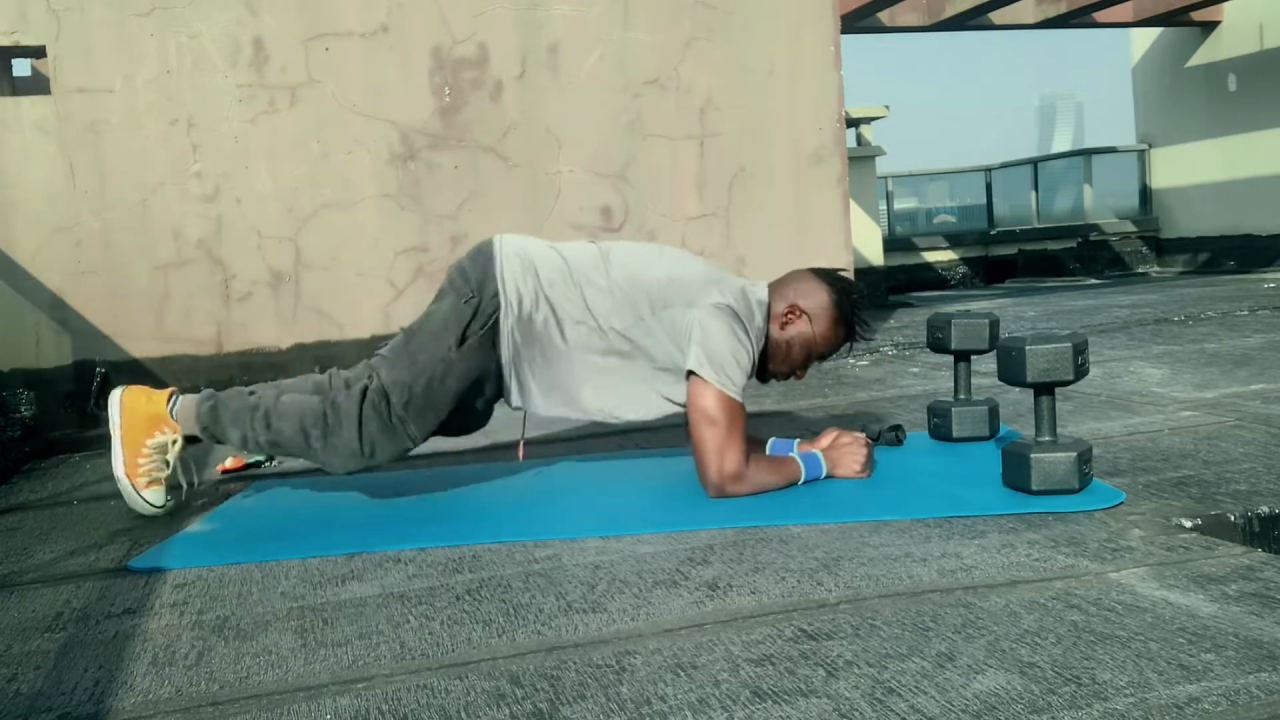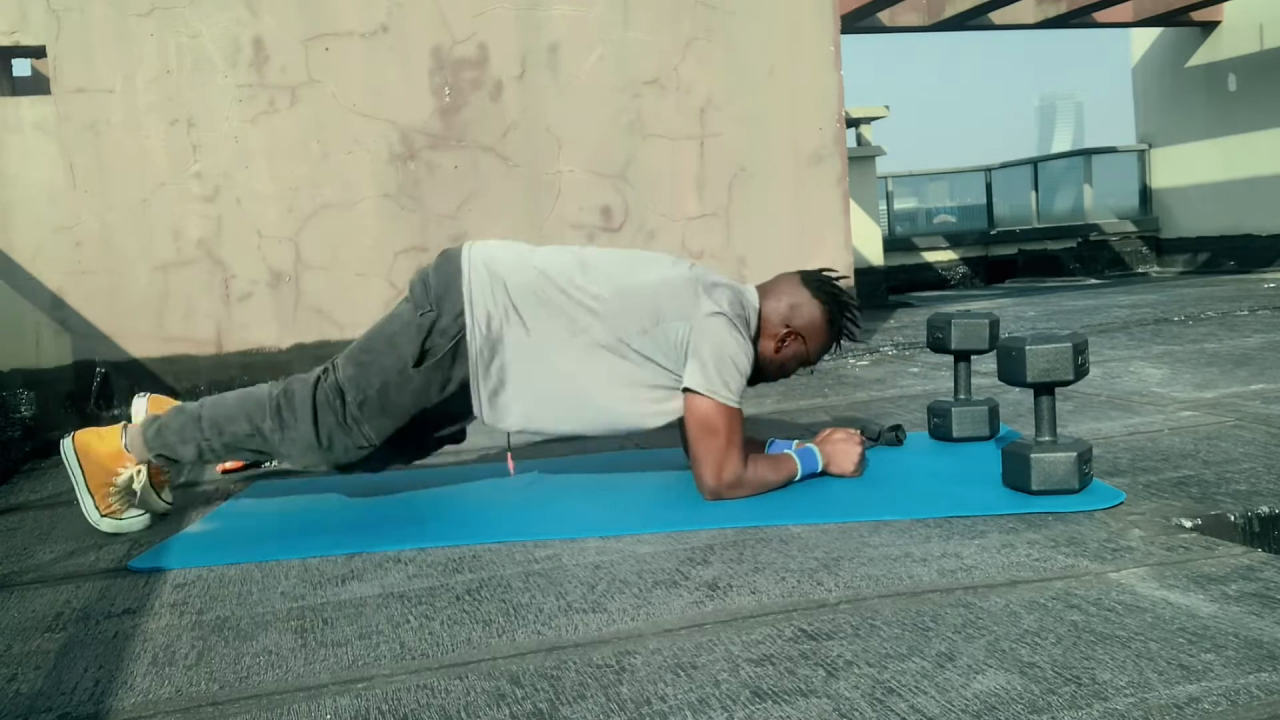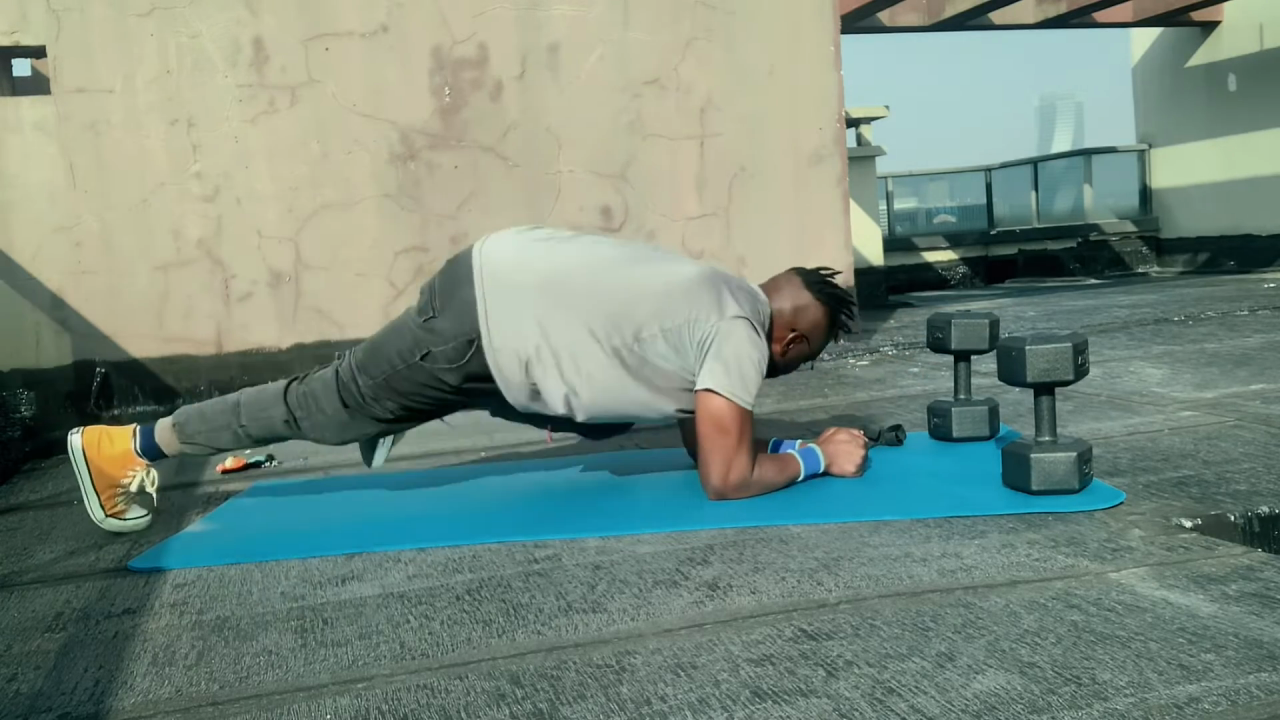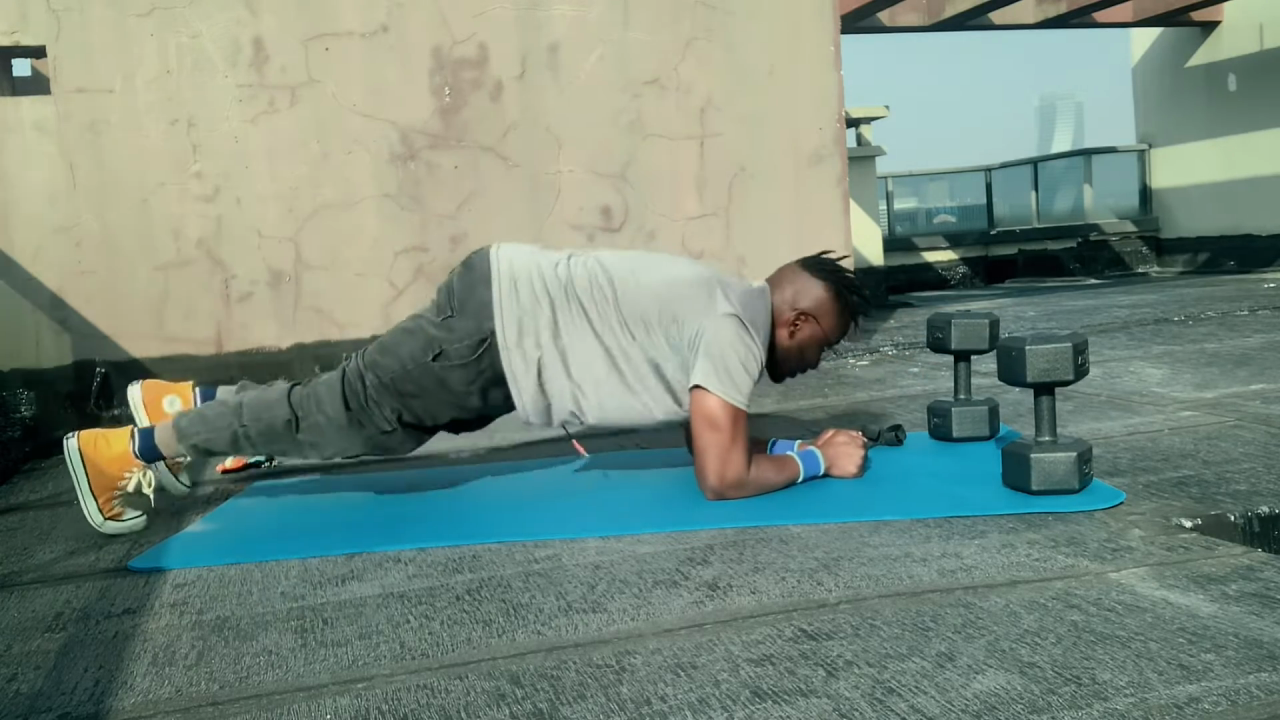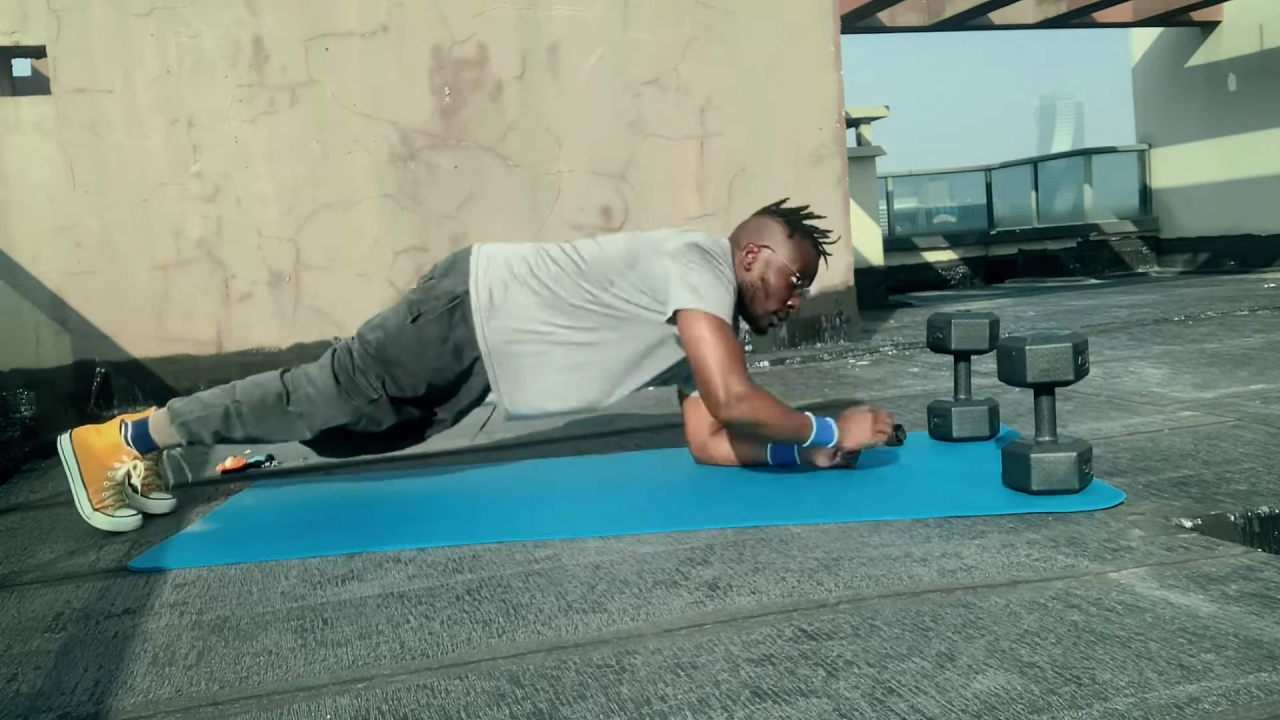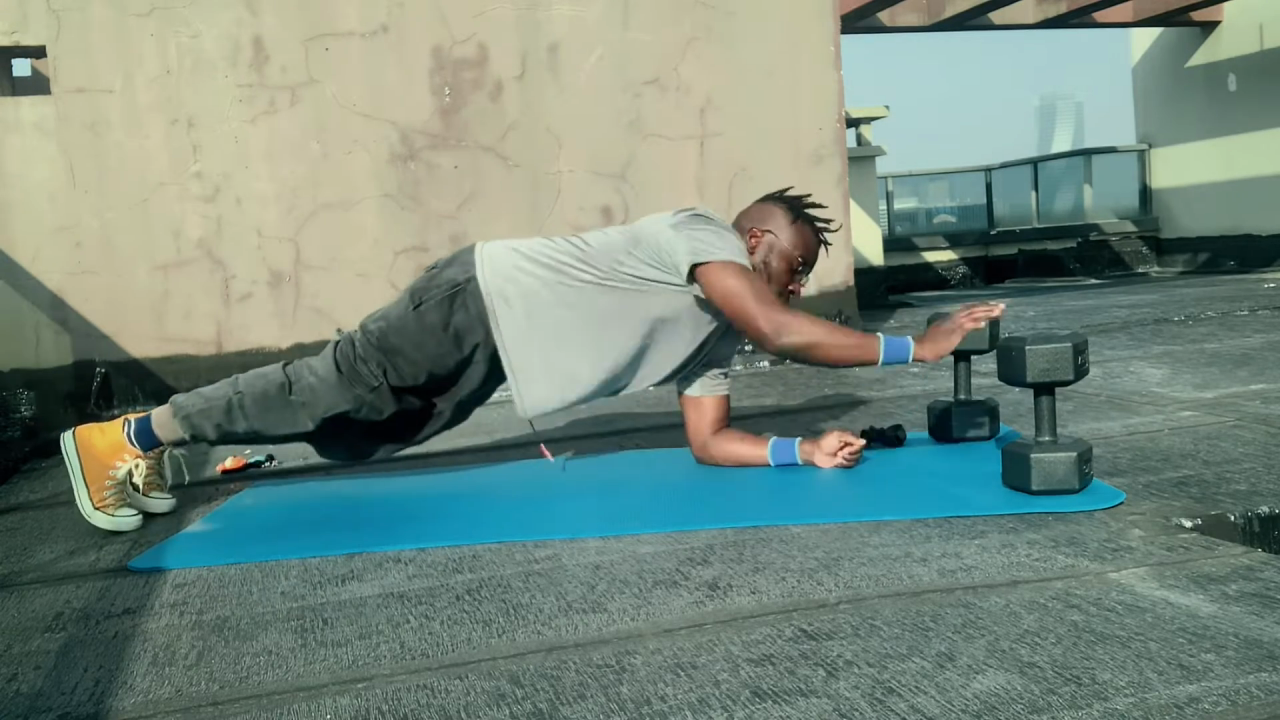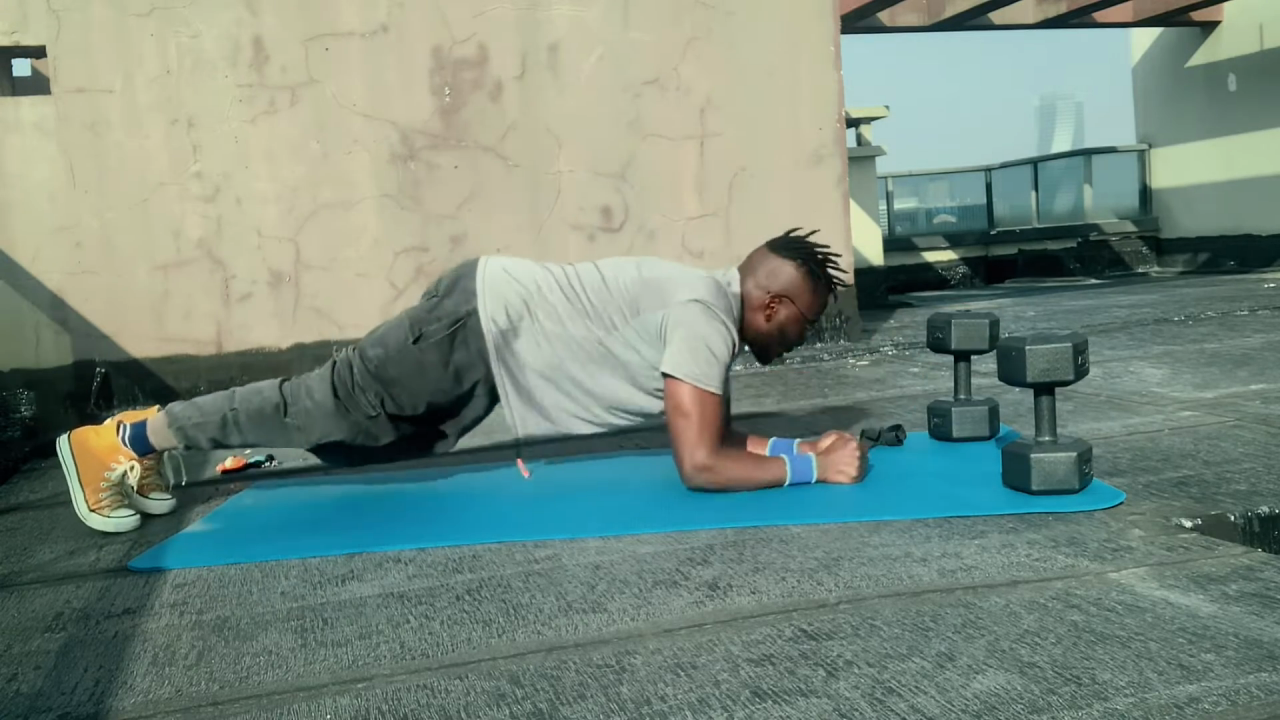
dt=0.3s
person 1, frame 1
left shoulder: (730, 307)
right shoulder: (728, 323)
left elbow: (721, 436)
right elbow: (724, 475)
left wrist: (796, 442)
right wrist: (819, 463)
left hip: (510, 300)
right hip: (502, 298)
left knee: (372, 403)
right knee: (360, 427)
left ankle: (194, 417)
right ankle: (160, 413)
person 1, frame 2
left shoulder: (715, 303)
right shoulder: (725, 329)
left elbow: (713, 441)
right elbow: (720, 478)
left wrist: (782, 445)
right wrist: (812, 458)
left hip: (485, 294)
right hip: (470, 314)
left knee: (369, 437)
right knee: (322, 425)
left ankle: (169, 421)
right ankle: (121, 444)
person 1, frame 3
left shoulder: (721, 301)
right shoulder: (742, 333)
left elbow: (703, 432)
right elbow: (724, 479)
left wrist: (779, 442)
right wrist: (815, 458)
left hip: (511, 272)
right hip: (484, 317)
left knee: (609, 414)
right knee: (339, 405)
right ankle: (127, 446)
person 1, frame 4
left shoulder: (722, 302)
right shoulder: (737, 329)
left elbow: (713, 439)
right elbow: (722, 478)
left wrist: (790, 444)
right wrist: (812, 461)
left hip: (510, 289)
right hip: (498, 323)
left knee: (356, 408)
right knee: (344, 416)
left ankle: (181, 402)
right ankle: (127, 449)
person 1, frame 5
left shoulder: (683, 325)
right shoulder: (688, 267)
left elbow: (709, 432)
right elbow: (736, 395)
left wrist: (787, 451)
right wrist: (830, 433)
left hip: (473, 365)
right hip: (466, 312)
left knee: (347, 424)
right knee: (323, 396)
left ankle: (159, 439)
right ankle: (121, 441)
person 1, frame 6
left shoulder: (711, 329)
right shoulder: (696, 234)
left elbow: (709, 440)
right elbow: (783, 330)
left wrist: (801, 450)
right wrist: (911, 344)
left hip: (490, 359)
right hip: (474, 304)
left knee: (352, 433)
right knee: (325, 391)
left ankle: (164, 443)
right ankle: (124, 439)
person 1, frame 7
left shoulder: (712, 307)
right shoulder: (705, 317)
left elbow: (708, 437)
right elbow: (702, 467)
left wrist: (790, 444)
right wrist: (808, 467)
left hip: (490, 347)
right hip: (476, 327)
left knee: (342, 425)
right knee: (326, 408)
left ankle: (161, 430)
right ankle: (124, 438)
